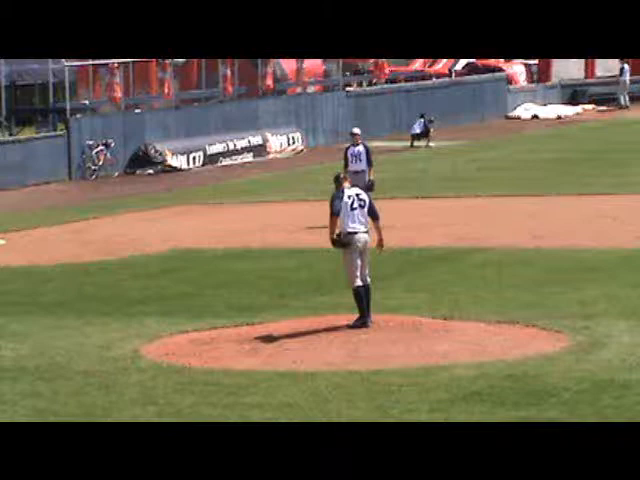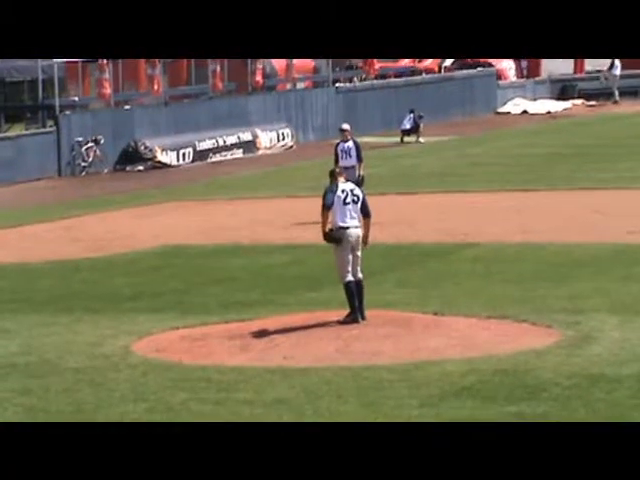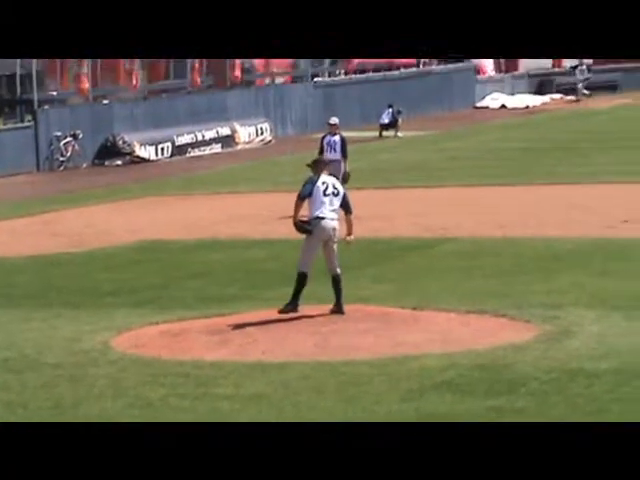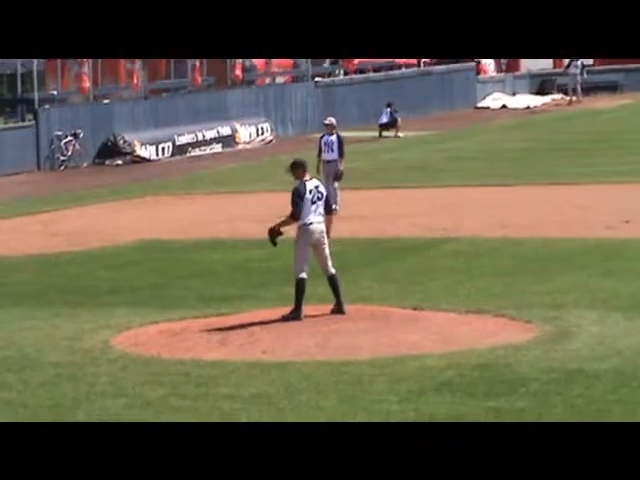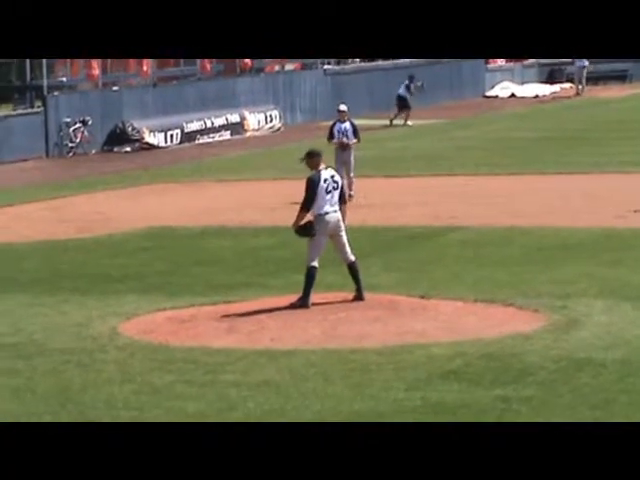
dt=1s
person 1, frame 1
left shoulder: (339, 194)
right shoulder: (363, 193)
left elbow: (334, 214)
right elbow: (375, 217)
left wrist: (332, 235)
right wrist: (380, 237)
left hip: (350, 238)
right hip: (365, 236)
left knee: (355, 279)
right knee: (365, 277)
left ankle: (364, 318)
right ankle: (367, 315)
person 1, frame 2
left shoulder: (332, 188)
right shoulder: (357, 189)
left elbow: (326, 207)
right elbow: (367, 215)
left wrist: (324, 229)
right wrist: (366, 235)
left hip: (343, 233)
right hip: (357, 232)
left knee: (346, 275)
right knee: (357, 273)
left ankle: (354, 313)
right ankle: (360, 311)
person 1, frame 3
left shoulder: (314, 180)
right shoulder: (338, 184)
left elbow: (301, 197)
right elbow: (348, 211)
left wrist: (295, 218)
right wrist: (350, 232)
left hip: (318, 224)
right hip: (334, 225)
left knee: (304, 265)
right knee: (334, 267)
left ankle: (294, 302)
right ankle: (339, 304)
person 1, frame 4
left shoulder: (299, 189)
right shoulder: (320, 185)
left elbow: (296, 216)
right elbow: (329, 211)
left wrist: (279, 225)
right wrist: (327, 230)
left hip: (306, 230)
right hip: (320, 228)
left knee: (301, 271)
right knee: (328, 268)
left ankle: (298, 311)
right ankle: (339, 304)
person 1, frame 5
left shoulder: (313, 178)
right shoulder: (335, 174)
left elbow: (307, 205)
right elbow: (343, 201)
left wrist: (296, 223)
left hip: (322, 220)
right hip: (337, 217)
left knee: (312, 260)
right knee: (348, 256)
left ankle: (305, 299)
right ankle: (359, 291)
